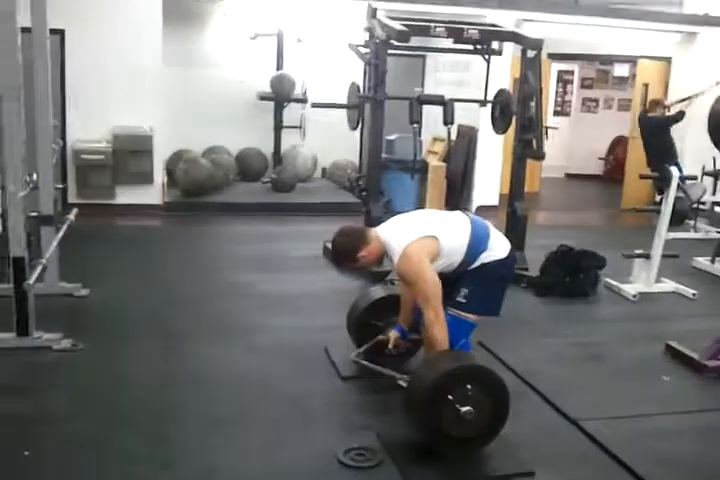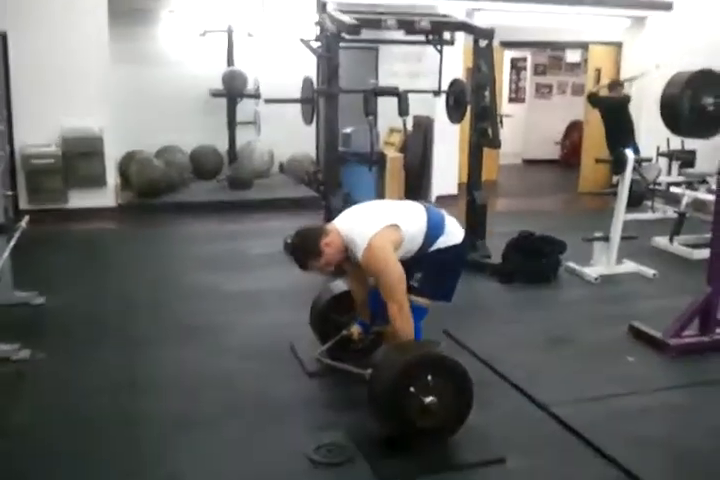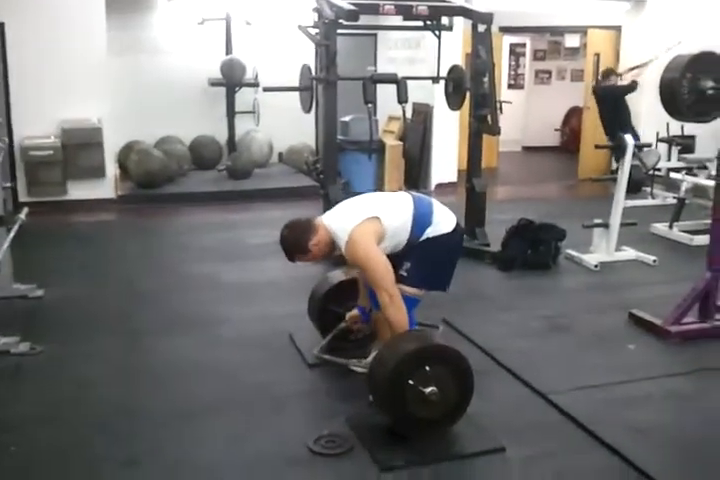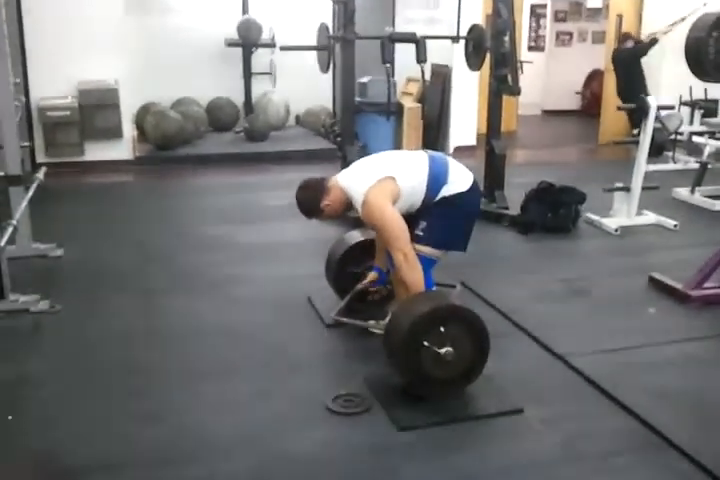
dt=0.7s
person 1, frame 1
left shoulder: (408, 255)
right shoulder: (387, 233)
left elbow: (434, 314)
right elbow: (410, 286)
right wrist: (402, 327)
left hip: (492, 258)
right hip: (467, 246)
left knee: (452, 333)
right knee: (424, 311)
person 1, frame 2
left shoulder: (372, 248)
right shoulder: (340, 231)
left elbow: (398, 307)
right elbow: (357, 281)
right wrist: (363, 322)
left hip: (445, 243)
right hip: (418, 234)
left knee: (405, 315)
right knee: (379, 301)
person 1, frame 3
left shoulder: (353, 240)
right shoulder: (333, 221)
left elbow: (389, 295)
right elbow: (370, 269)
right wrist: (362, 308)
left hip: (440, 232)
right hip: (416, 222)
left knee: (399, 303)
right knee: (378, 291)
person 1, frame 4
left shoulder: (370, 200)
right shoulder: (349, 180)
left elbow: (405, 255)
right elbow: (385, 228)
right wrist: (379, 268)
left hip: (458, 193)
right hip: (433, 186)
left knee: (417, 263)
right knee: (395, 253)
